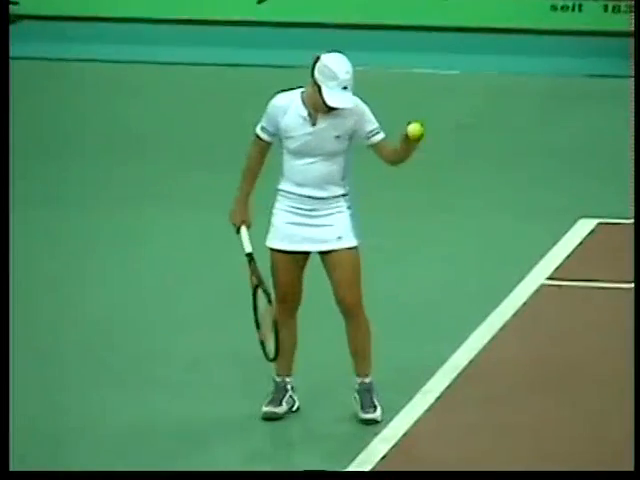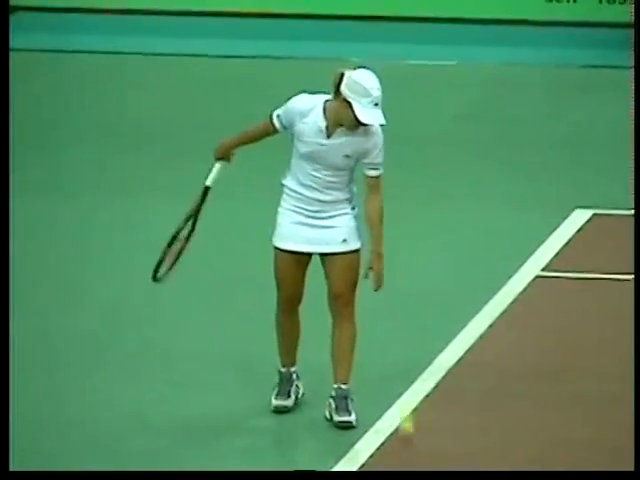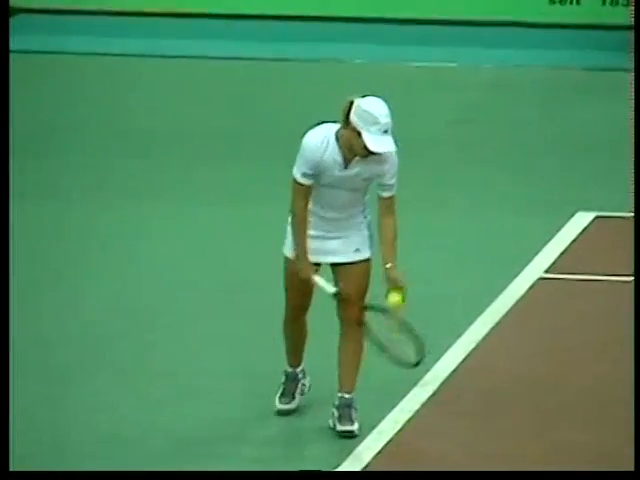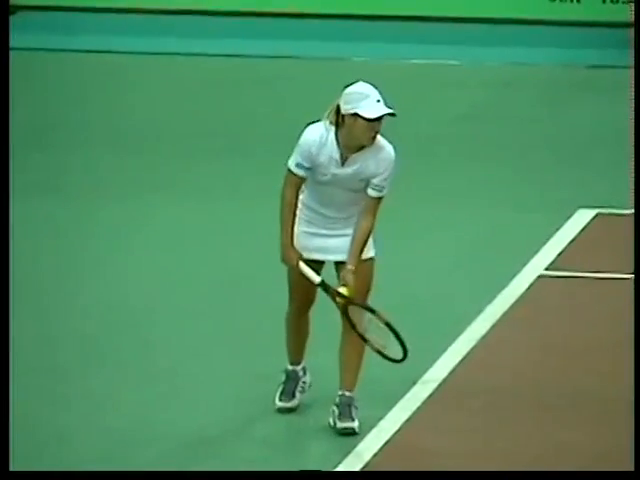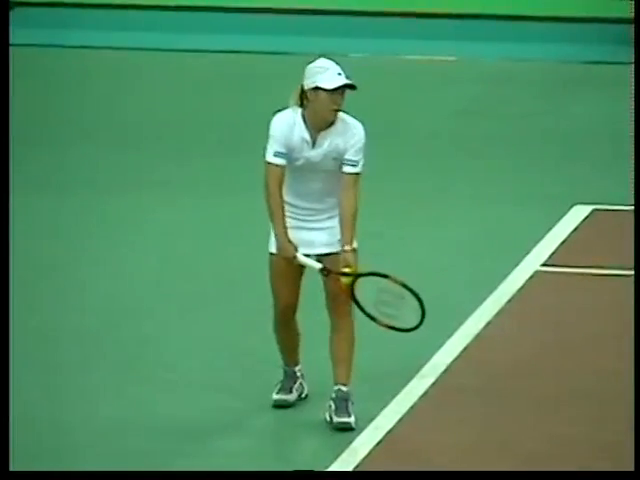
dt=1s
person 1, frame 1
left shoulder: (355, 111)
right shoulder: (281, 106)
left elbow: (388, 155)
right elbow: (257, 152)
left wrist: (407, 146)
right wrist: (241, 203)
left hip: (334, 217)
right hip: (288, 216)
left knee: (350, 305)
right knee: (286, 305)
left ankle: (365, 385)
right ankle: (283, 385)
person 1, frame 2
left shoulder: (371, 135)
right shoulder: (301, 107)
left elbow: (374, 192)
right elbow: (267, 128)
left wrist: (377, 252)
right wrist: (230, 146)
left hip: (339, 222)
right hip: (294, 217)
left knee: (342, 305)
right knee: (288, 303)
left ankle: (341, 392)
right ankle: (288, 376)
person 1, frame 3
left shoulder: (386, 157)
right shoulder: (315, 142)
left elbow: (387, 213)
right elbow: (299, 202)
left wrist: (390, 264)
right wrist: (301, 256)
left hip: (352, 236)
right hip: (308, 233)
left knee: (352, 317)
right knee: (295, 310)
left ankle: (345, 401)
right ankle: (295, 375)
person 1, frame 4
left shoulder: (383, 155)
right shoulder: (313, 137)
left elbow: (368, 214)
right elbow: (290, 191)
left wrist: (350, 265)
right wrist: (286, 243)
left hip: (352, 236)
right hip: (309, 230)
right knee: (299, 307)
left ankle: (345, 399)
right ankle: (295, 373)
person 1, frame 5
left shoulder: (353, 132)
right shoulder: (283, 123)
left elbow: (349, 193)
right elbow: (274, 185)
left wrist: (346, 246)
right wrist: (281, 236)
left hip: (333, 228)
right hip: (291, 228)
left knee: (341, 310)
right knee: (283, 309)
left ankle: (341, 393)
right ankle: (292, 374)
